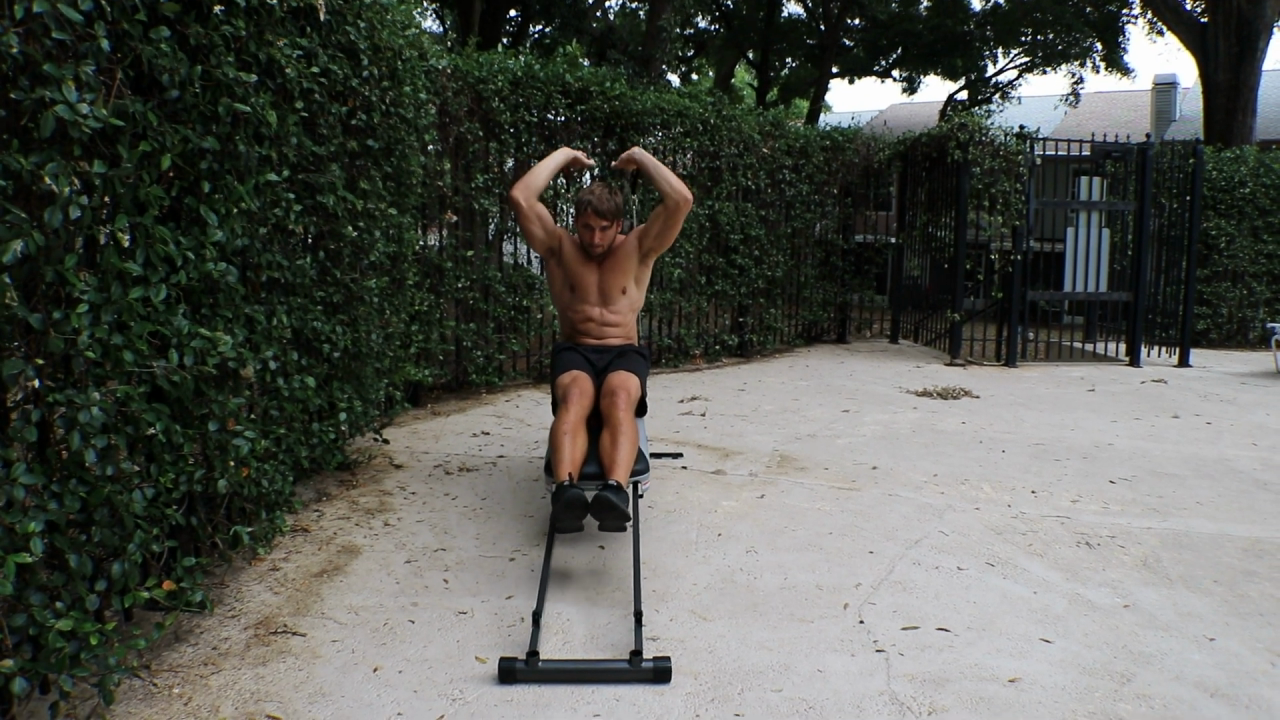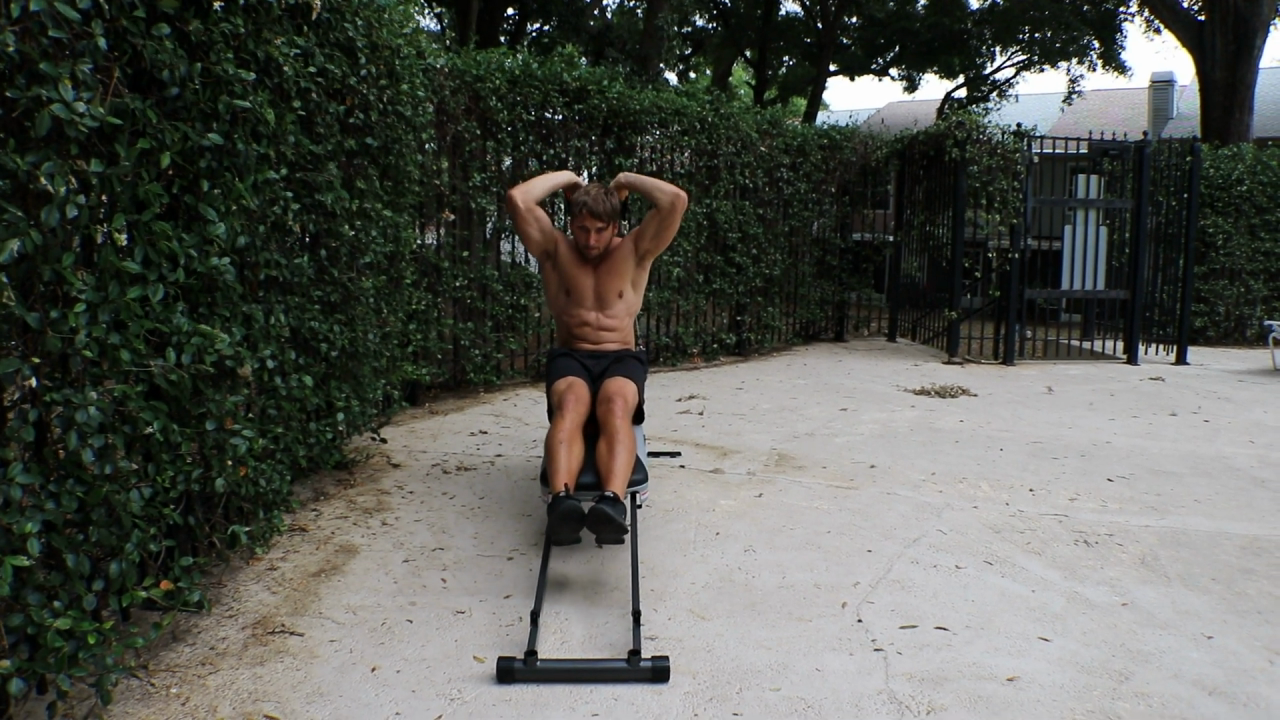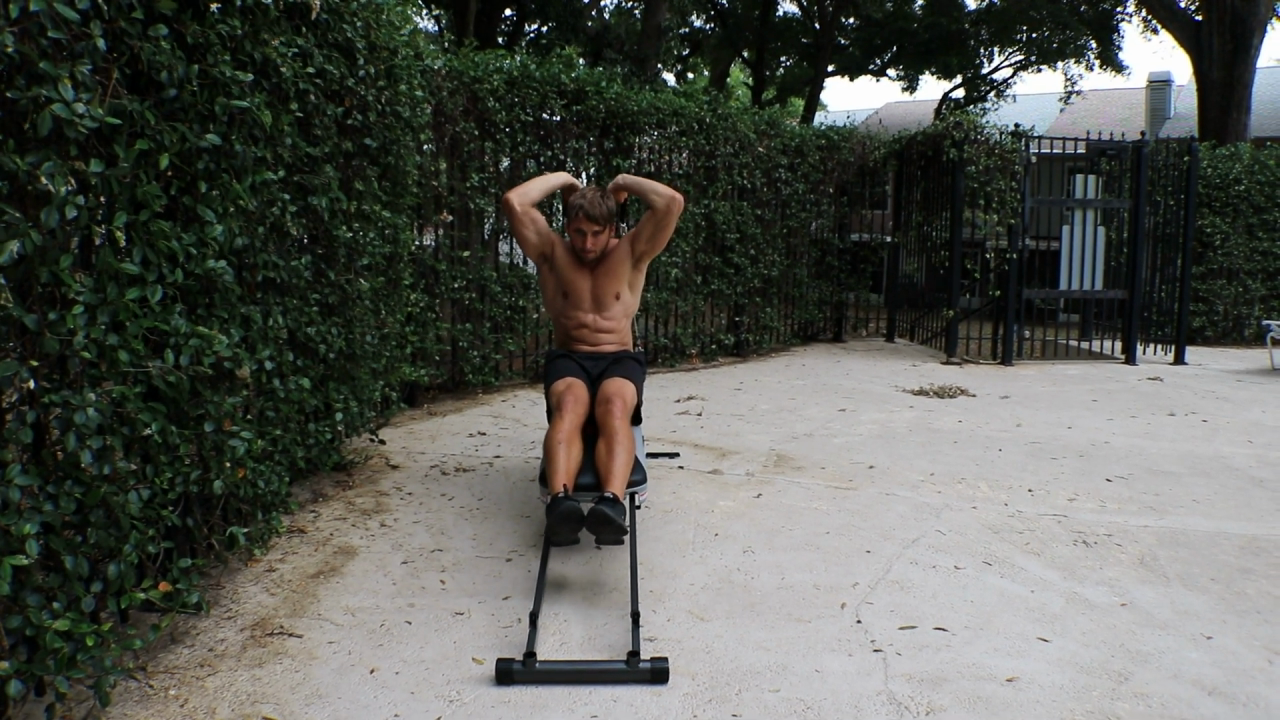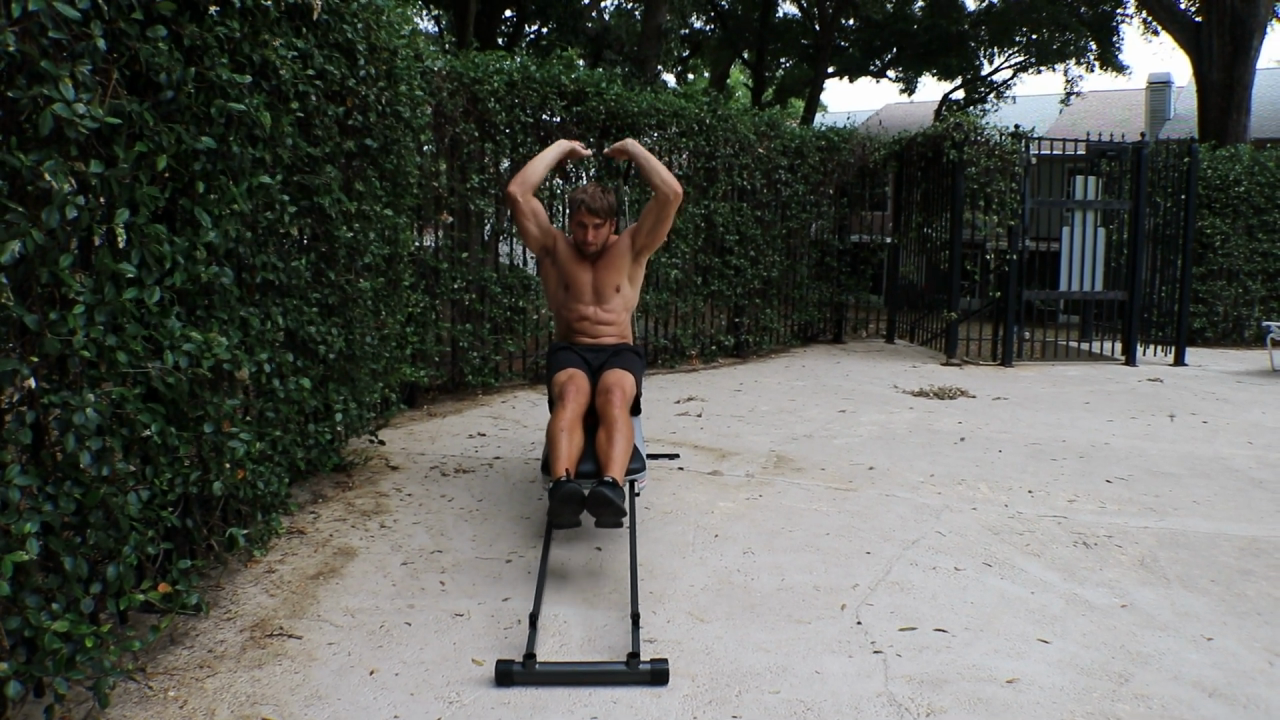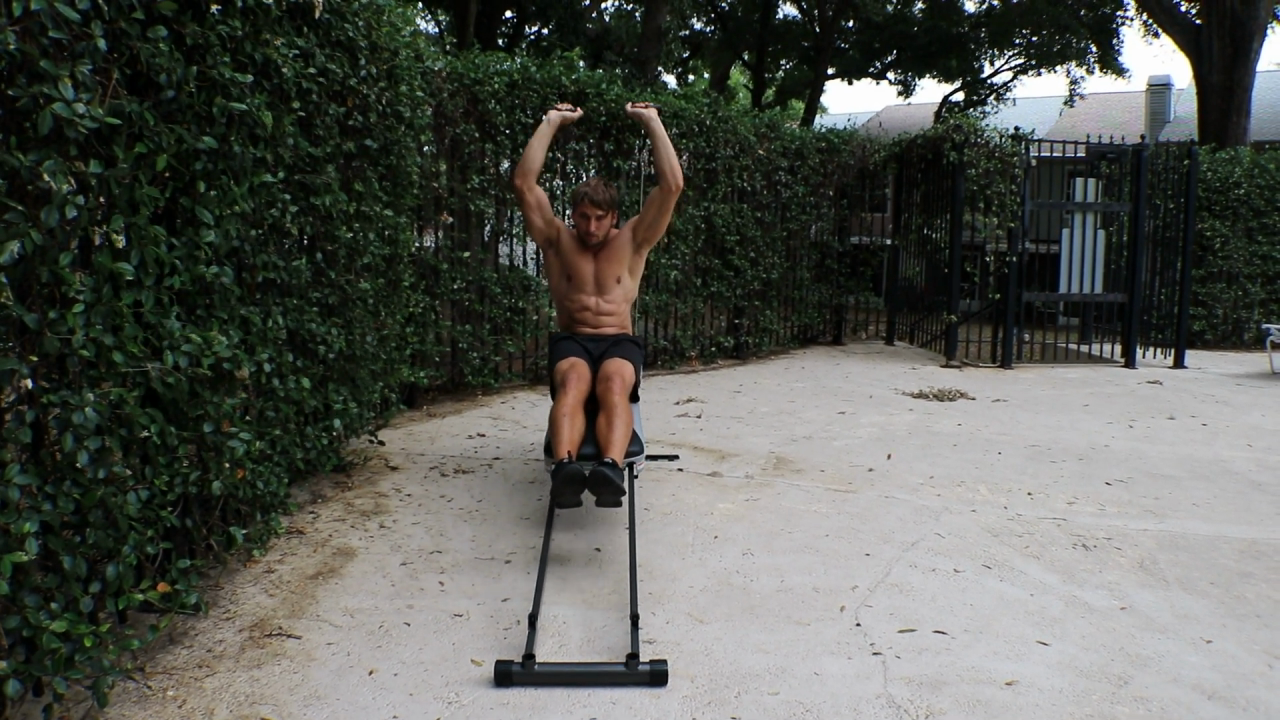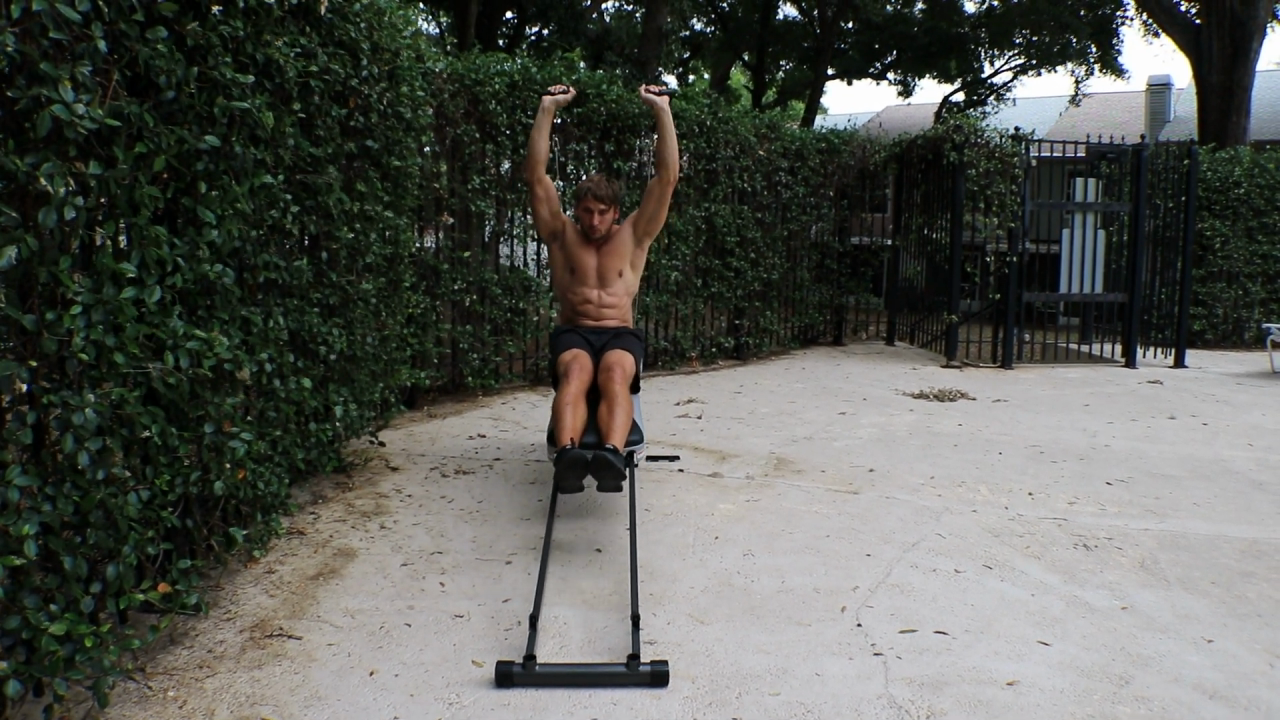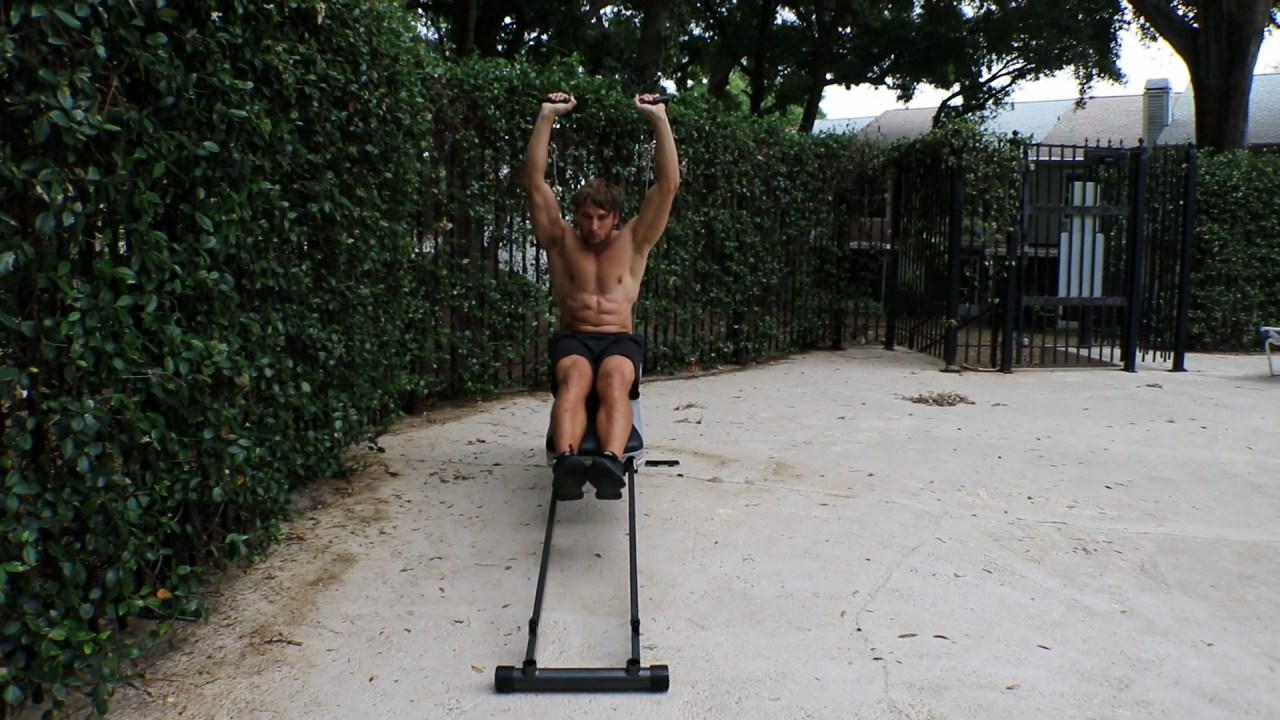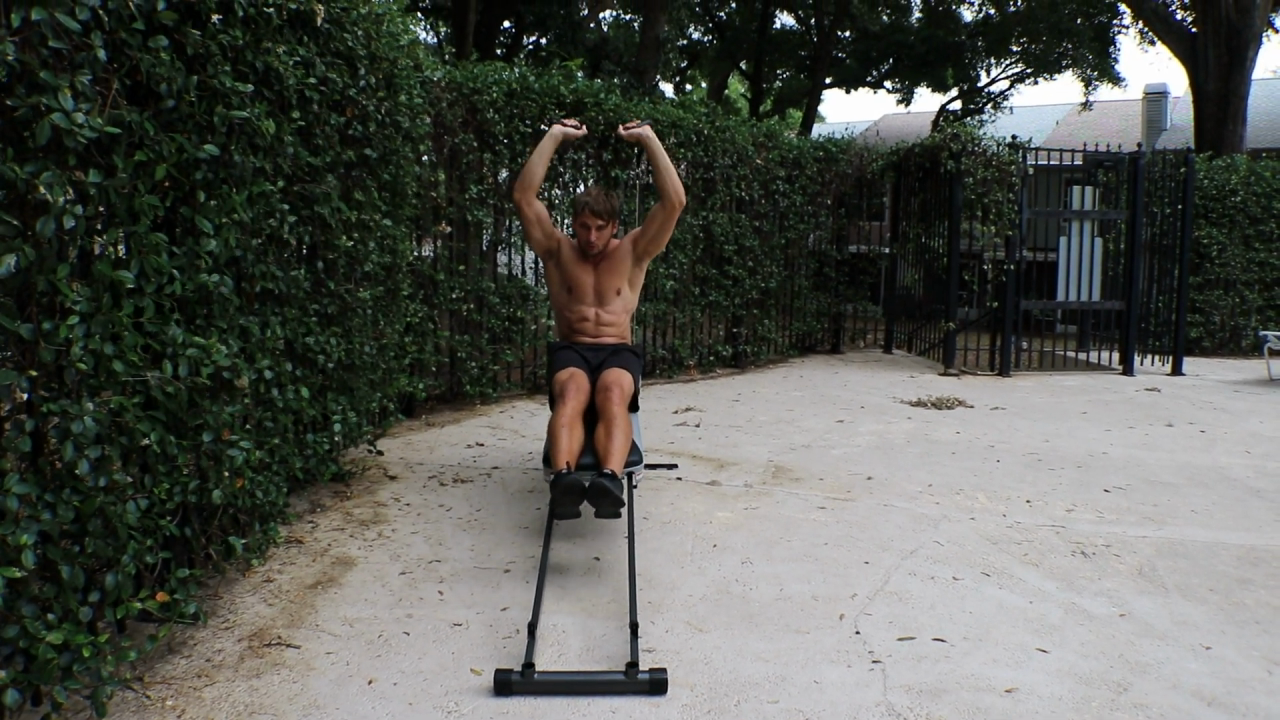
dt=0.3s
person 1, frame 1
left shoulder: (638, 248)
right shoulder: (558, 246)
left elbow: (681, 200)
right elbow: (519, 198)
left wrist: (638, 156)
right wrist: (564, 155)
left hip: (625, 353)
right hip: (574, 352)
left knee: (618, 399)
right knee: (574, 398)
left ankle: (615, 491)
right ankle: (565, 491)
person 1, frame 2
left shoulder: (635, 252)
right shoulder: (554, 249)
left elbow: (676, 200)
right elbow: (516, 200)
left wrist: (627, 180)
right wrist: (566, 178)
left hip: (622, 357)
right hip: (570, 356)
left knee: (615, 405)
right knee: (570, 404)
left ankle: (612, 502)
right ankle: (561, 501)
person 1, frame 3
left shoulder: (631, 253)
right shoulder: (551, 252)
left elbow: (671, 203)
right elbow: (513, 203)
left wrist: (625, 182)
right wrist: (563, 179)
left hip: (620, 359)
right hip: (568, 358)
left knee: (613, 407)
right knee: (569, 405)
left ankle: (611, 503)
right ankle: (559, 502)
person 1, frame 4
left shoulder: (632, 247)
right shoulder: (553, 247)
left elbow: (672, 194)
right elbow: (516, 193)
left wrist: (632, 148)
right wrist: (561, 148)
left hip: (620, 352)
right hip: (569, 351)
left knee: (613, 397)
right knee: (570, 396)
left ankle: (611, 486)
right ankle: (562, 486)
person 1, frame 5
left shoulder: (633, 242)
right shoulder: (557, 240)
left elbow: (671, 187)
right elbow: (524, 185)
left wrist: (651, 121)
right wrist: (551, 122)
left hip: (620, 342)
right hip: (570, 341)
left knee: (613, 383)
right knee: (573, 382)
left ankle: (611, 470)
right ankle: (564, 469)
person 1, frame 6
left shoulder: (634, 236)
right shoulder: (560, 235)
left elbow: (667, 177)
right elbow: (536, 176)
left wrist: (662, 110)
right wrist: (547, 109)
left hip: (621, 335)
right hip: (573, 333)
left knee: (614, 374)
right knee: (575, 372)
left ankle: (612, 455)
right ankle: (566, 454)
person 1, frame 7
left shoulder: (633, 242)
right shoulder: (560, 241)
left elbow: (668, 185)
right elbow: (534, 182)
left wrist: (660, 119)
right wrist: (546, 117)
left hip: (620, 341)
right hip: (572, 339)
left knee: (613, 381)
right knee: (574, 378)
left ankle: (611, 462)
right ankle: (566, 461)
person 1, frame 8
left shoulder: (633, 253)
right shoulder: (557, 251)
left elbow: (674, 203)
right elbow: (523, 198)
left wrist: (648, 139)
right wrist: (554, 137)
left hip: (619, 352)
right hip: (570, 350)
left knee: (612, 394)
right knee: (571, 392)
left ankle: (610, 479)
right ankle: (563, 479)
